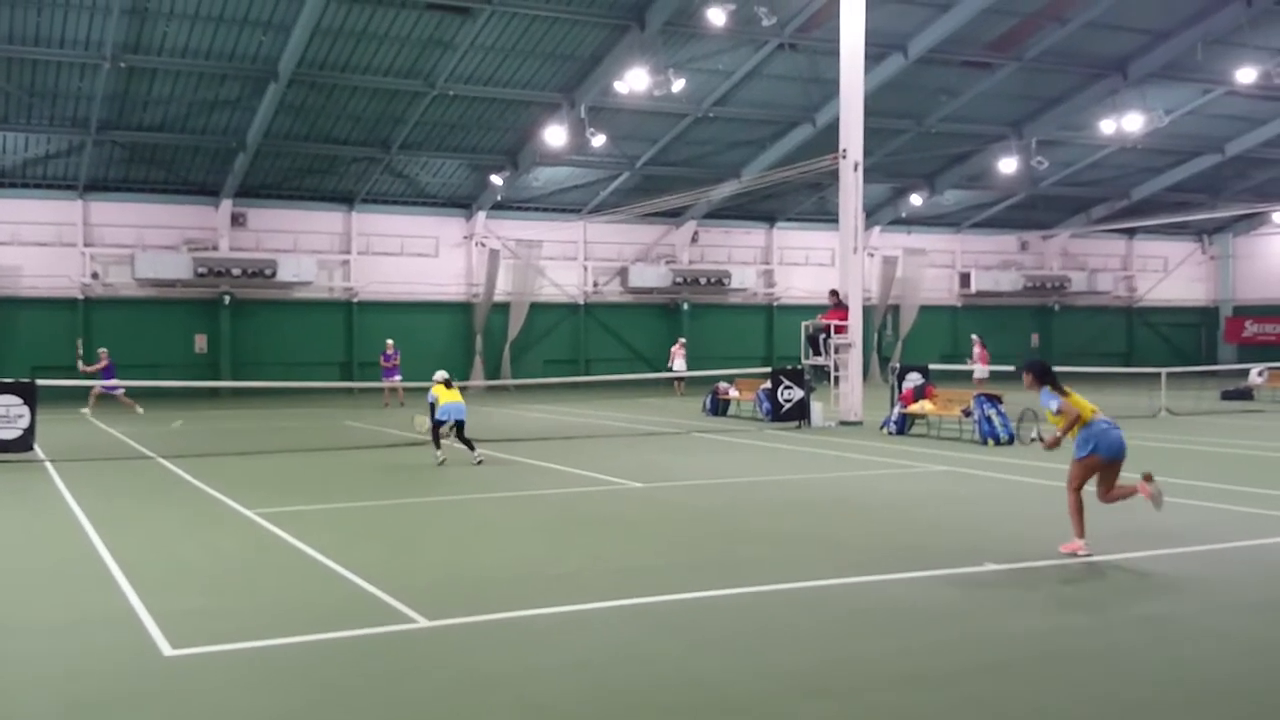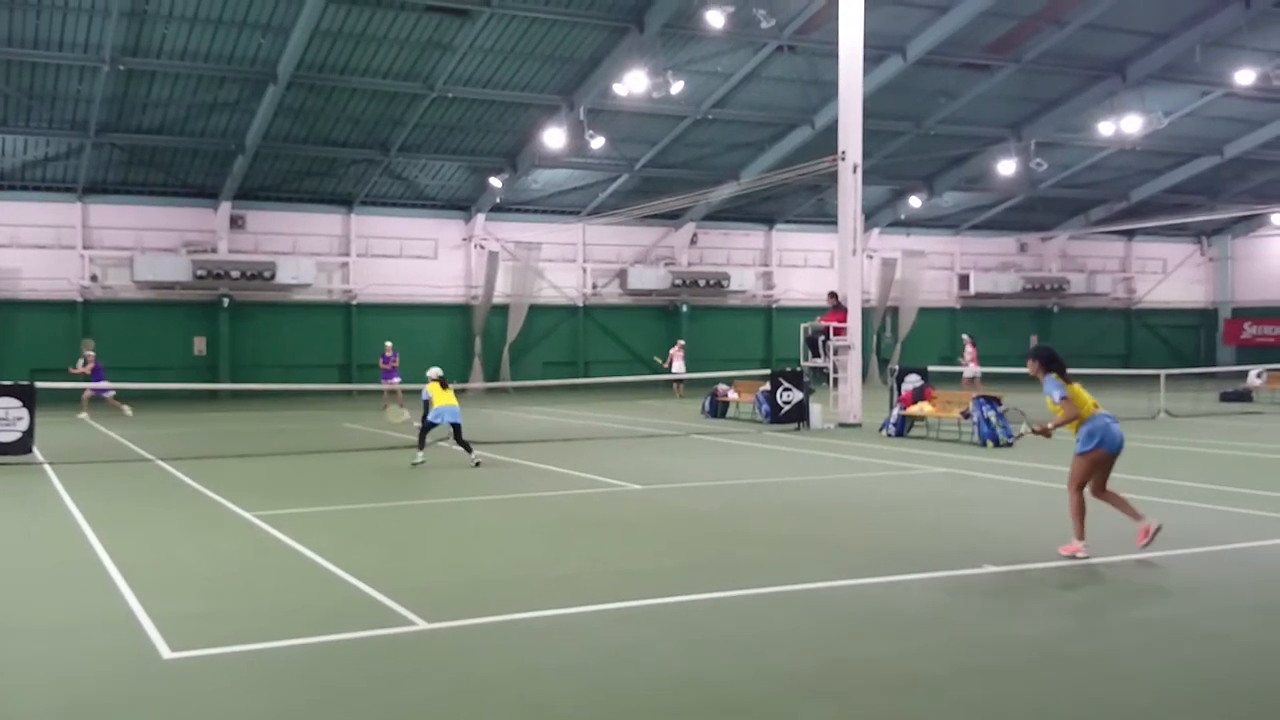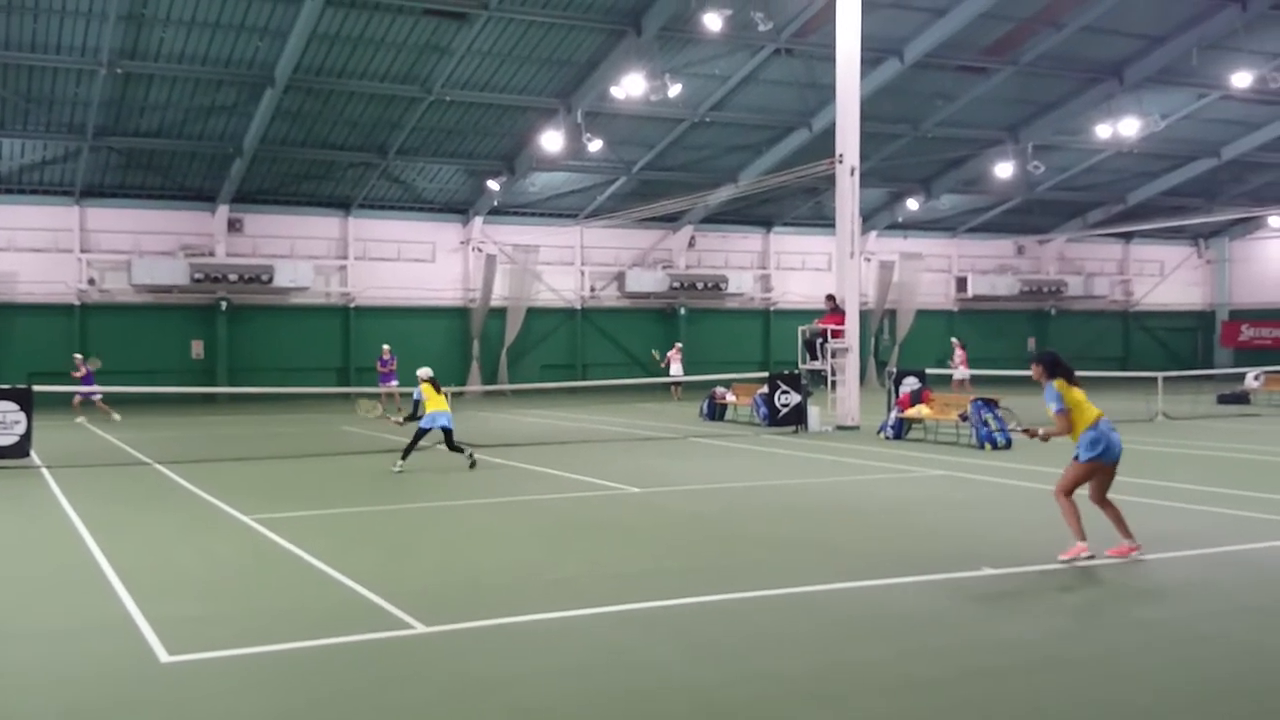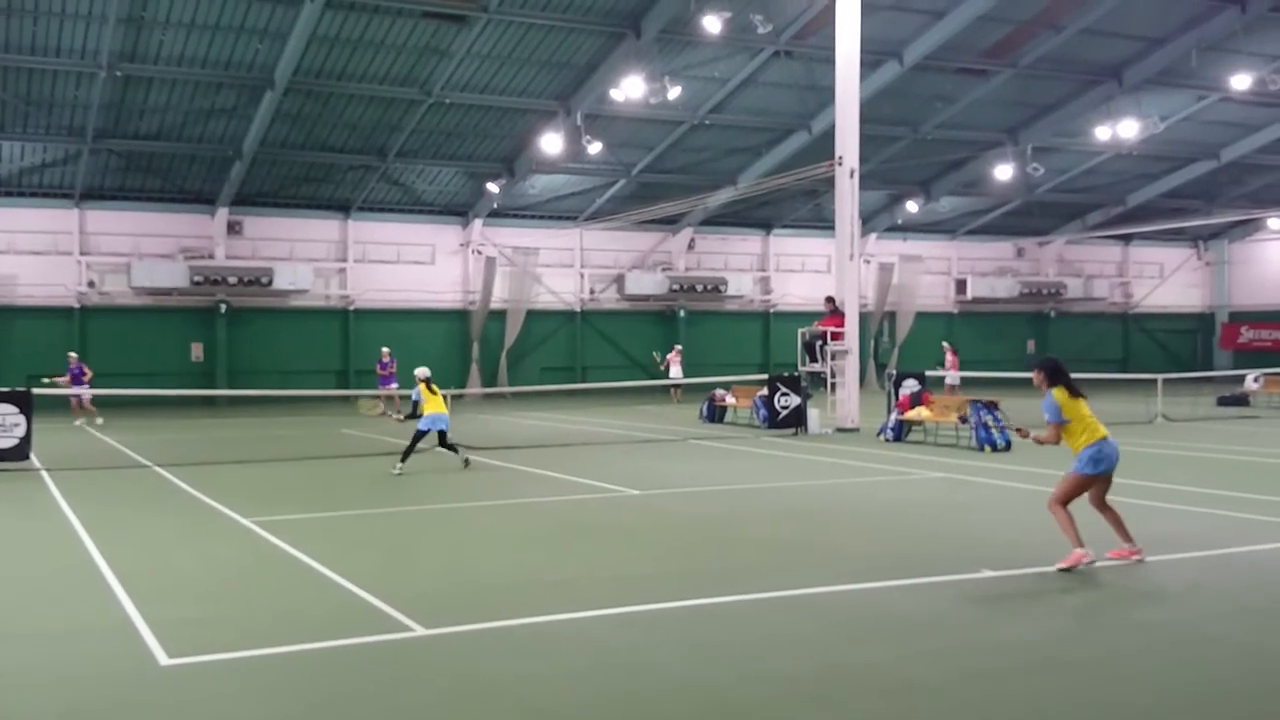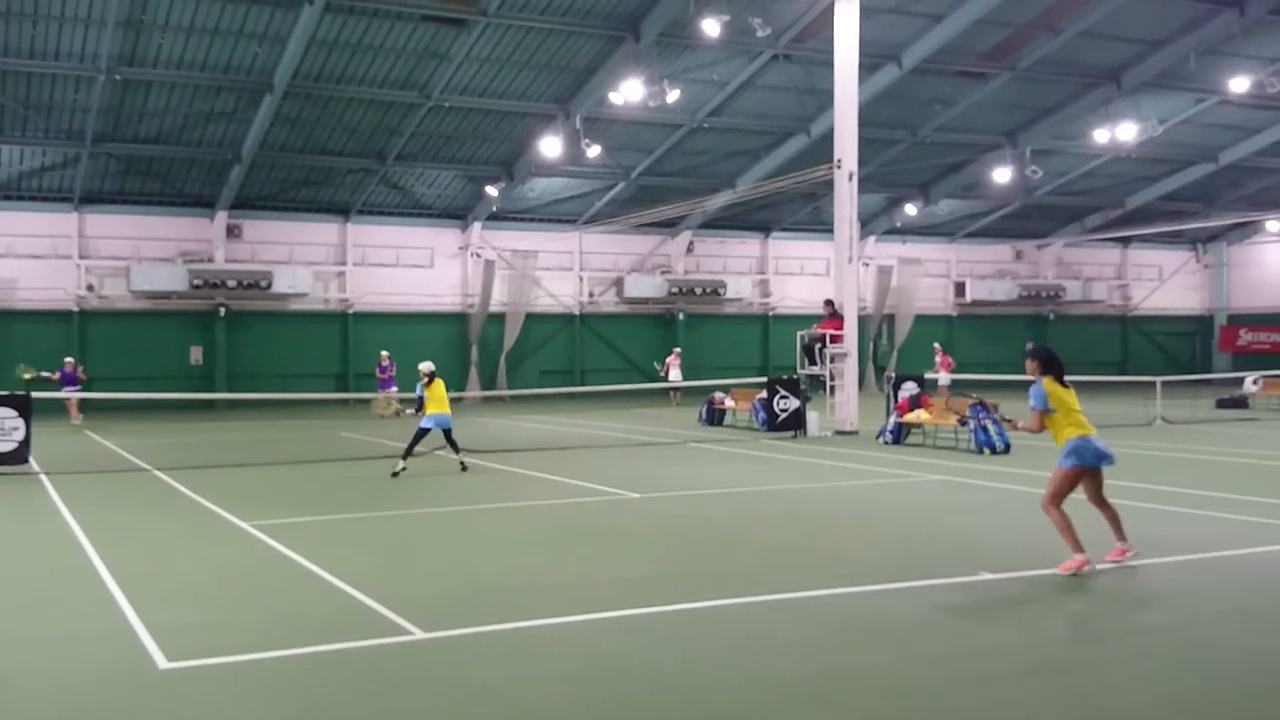
dt=0.1s
person 1, frame 1
left shoulder: (1046, 394)
right shoulder: (1056, 391)
left elbow: (1074, 414)
left wrist: (1058, 436)
right wrist: (1056, 439)
left hip: (1097, 438)
right hip: (1111, 434)
left knee: (1073, 487)
right knee: (1105, 495)
left ankle: (1079, 542)
right ankle: (1143, 486)
person 1, frame 2
left shoulder: (1050, 382)
right shoulder: (1058, 378)
left elbow: (1072, 412)
left wrist: (1050, 426)
right wrist: (1049, 427)
left hip: (1096, 434)
right hip: (1109, 430)
left knee: (1075, 486)
right knee: (1097, 490)
left ankle: (1078, 544)
right ankle: (1145, 524)
person 1, frame 3
left shoulder: (1052, 390)
right shoulder: (1066, 385)
left elbow: (1064, 427)
left wrist: (1041, 432)
right wrist: (1043, 432)
left hip: (1096, 442)
right hip: (1109, 438)
left knee: (1062, 492)
right knee: (1098, 497)
left ankle: (1081, 545)
right ankle: (1130, 544)
person 1, frame 4
left shoulder: (1051, 399)
right shoulder: (1071, 394)
left elbow: (1053, 439)
left wrist: (1032, 435)
right wrist: (1039, 436)
left hip: (1093, 455)
right hip: (1106, 450)
left knee: (1056, 503)
right knee: (1098, 503)
left ankle: (1081, 552)
right ankle: (1131, 547)
person 1, frame 5
left shoulder: (1038, 387)
right shoulder: (1062, 385)
left elbow: (1037, 426)
left wrist: (1020, 425)
right wrist: (1025, 425)
left hip: (1077, 449)
right hip: (1092, 444)
left knee: (1049, 503)
right knee: (1097, 499)
left ankle: (1080, 557)
right ankle: (1123, 546)
